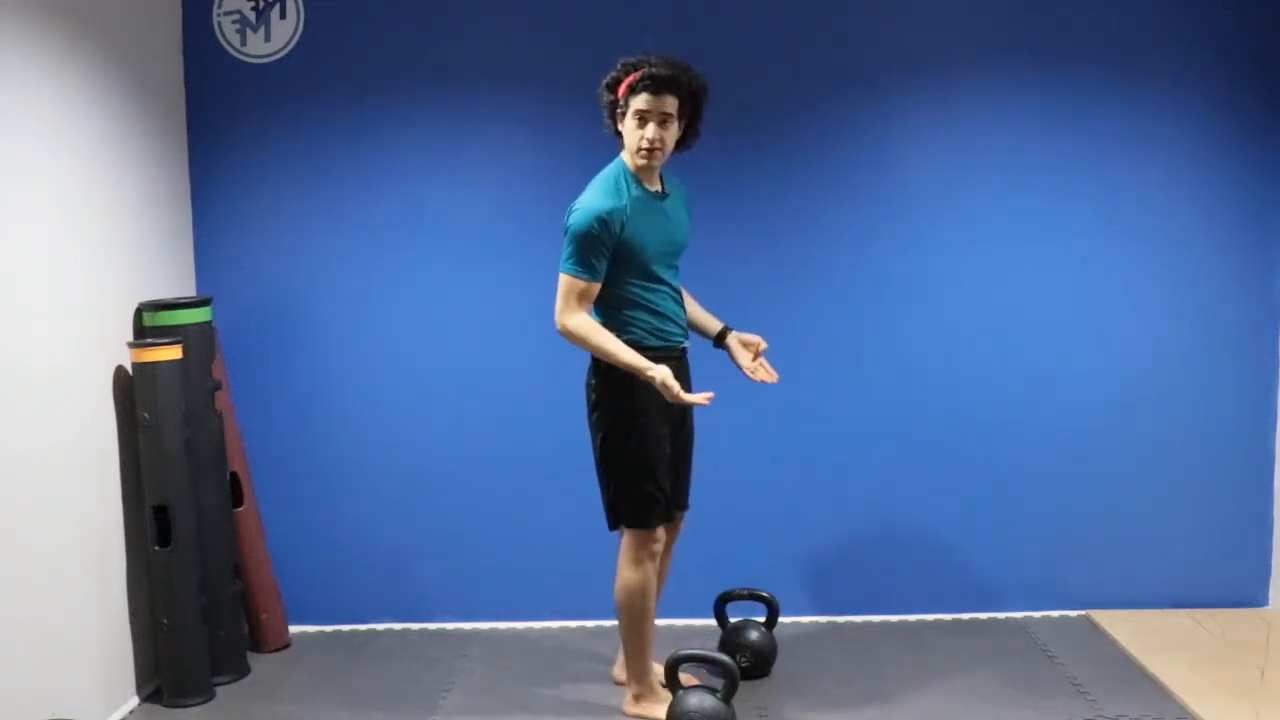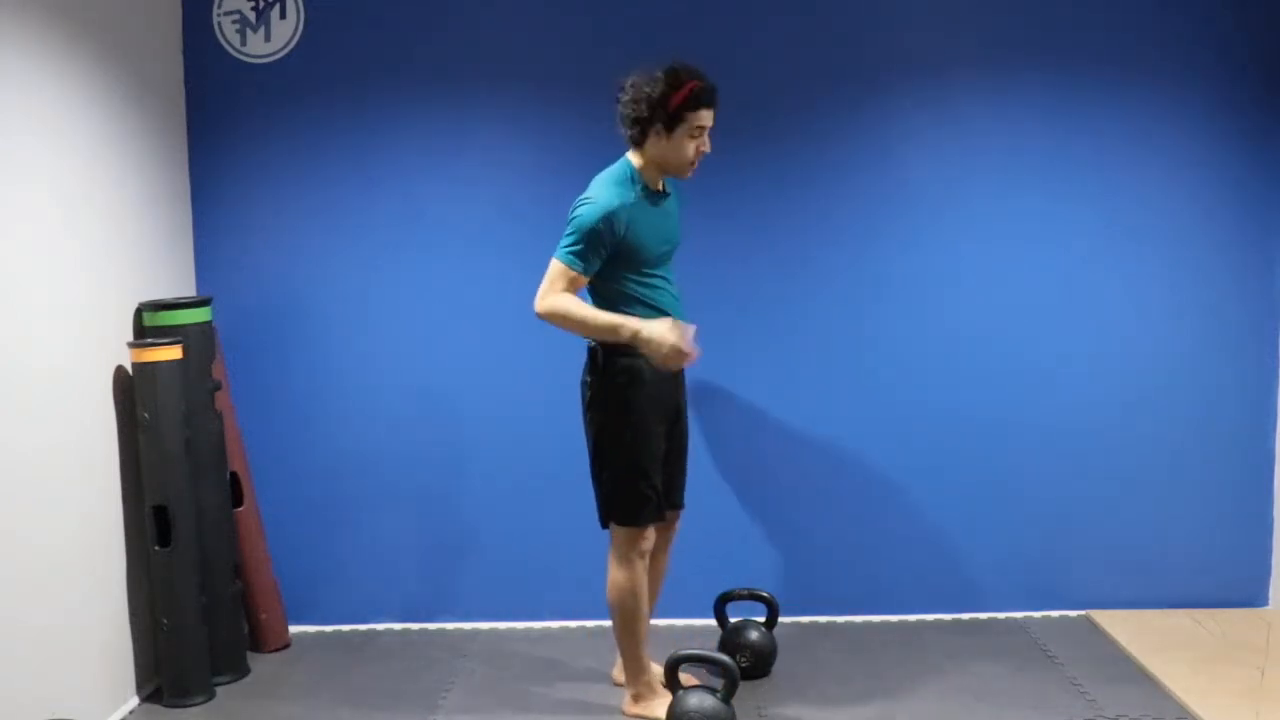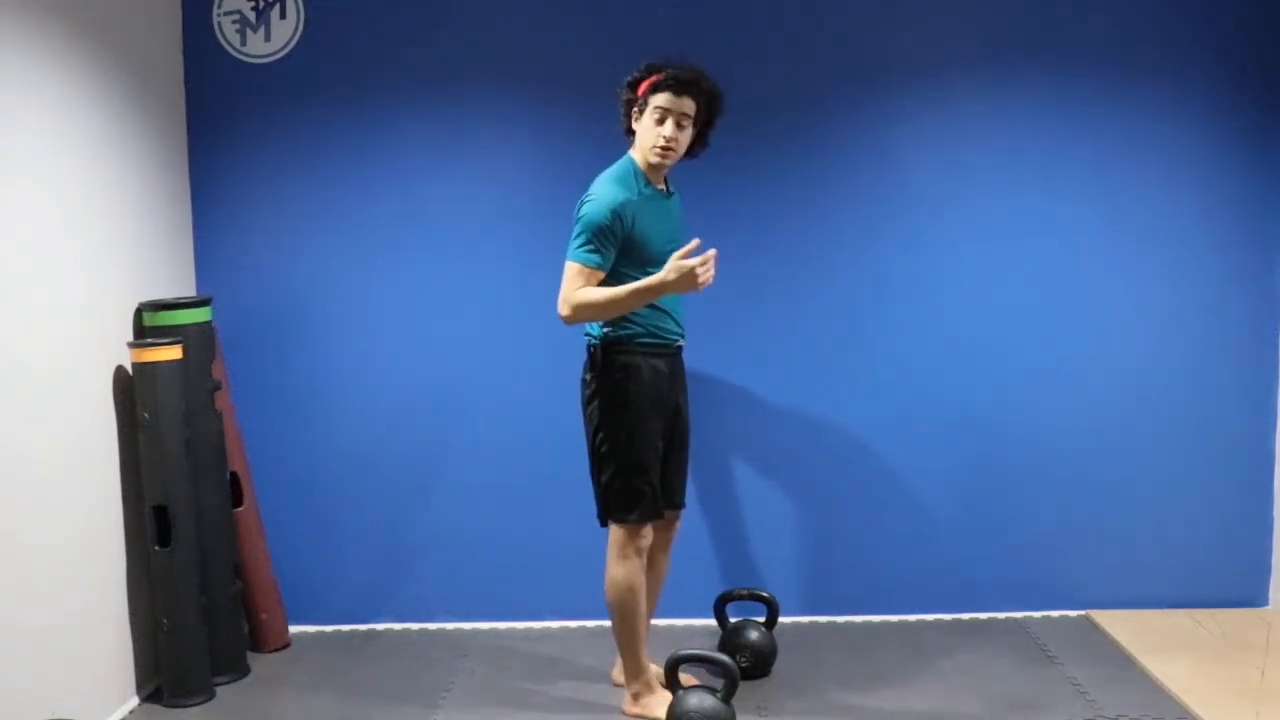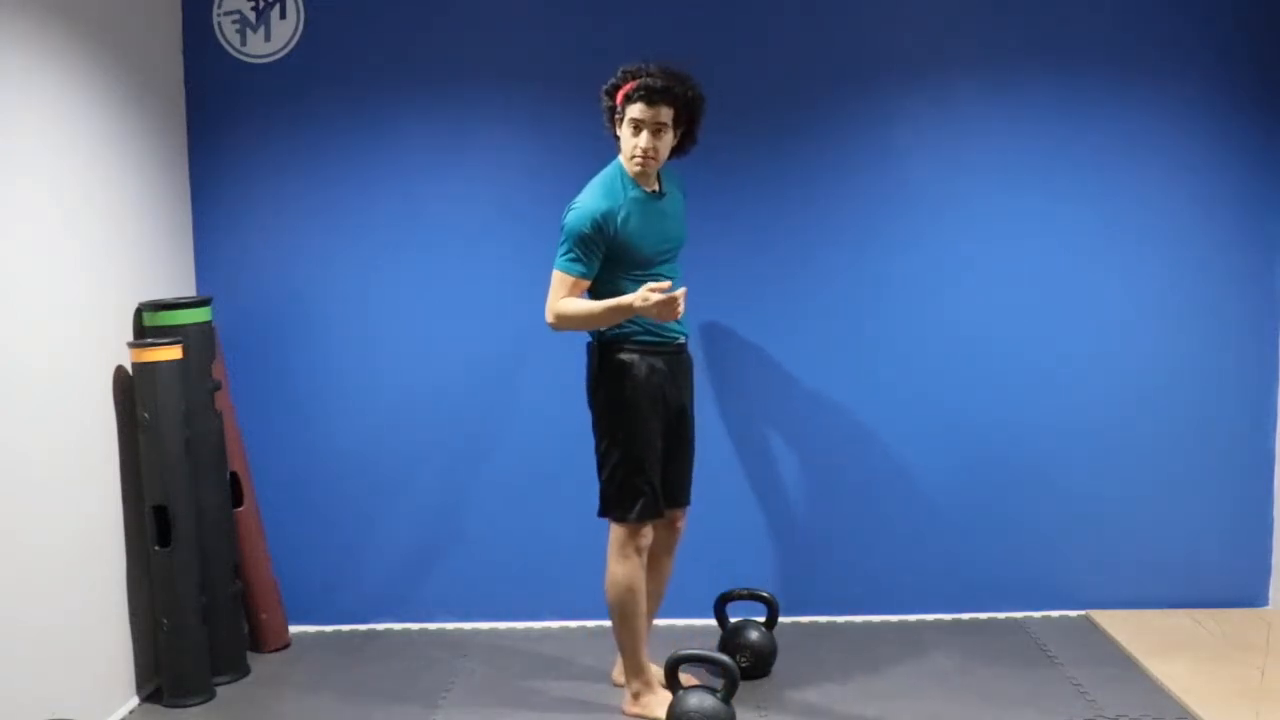
dt=0.5s
person 1, frame 1
left shoulder: (675, 195)
right shoulder: (598, 208)
right elbow: (570, 317)
left wrist: (724, 336)
right wrist: (647, 371)
left hip: (671, 374)
right hip: (629, 383)
left knee: (668, 528)
right knee: (642, 538)
left ankle: (634, 660)
person 1, frame 2
left shoulder: (663, 192)
right shoulder: (606, 204)
right elbow: (548, 302)
right wrist: (638, 330)
left hip: (663, 372)
right hip: (624, 375)
left knee: (663, 524)
right knee: (631, 535)
left ankle: (635, 660)
person 1, frame 3
left shoulder: (666, 192)
right shoulder: (609, 199)
right elbow: (571, 303)
right wrist: (663, 283)
left hip: (666, 366)
right hip: (624, 371)
left knee: (664, 523)
right knee: (631, 532)
left ankle: (634, 660)
person 1, frame 4
left shoulder: (671, 191)
right shoulder: (595, 208)
right elbow: (558, 310)
right wrist: (633, 306)
left hip: (674, 364)
right hip: (626, 371)
left knee: (670, 523)
right knee: (632, 530)
left ankle: (634, 659)
